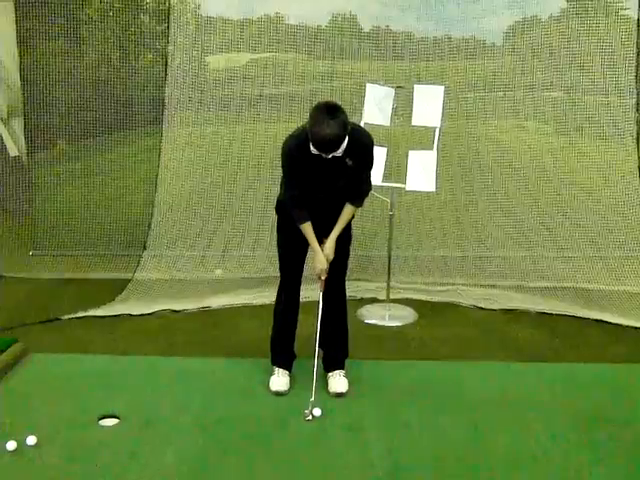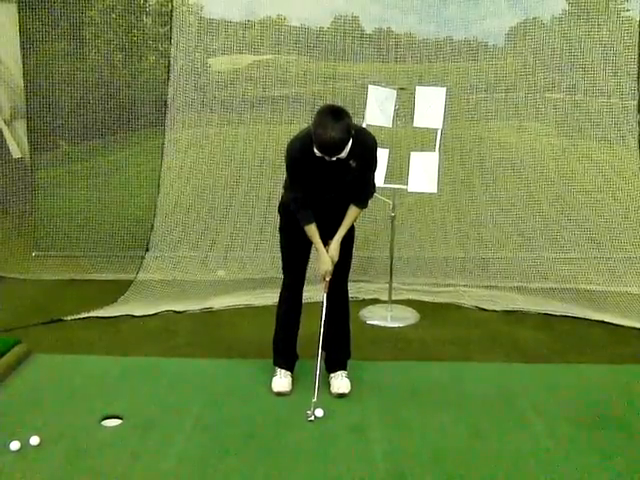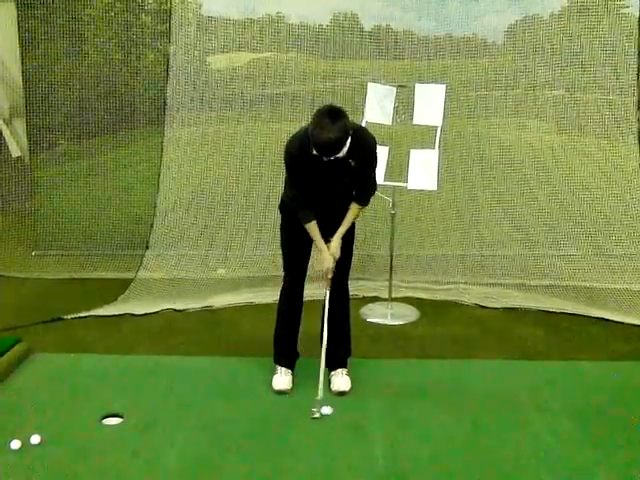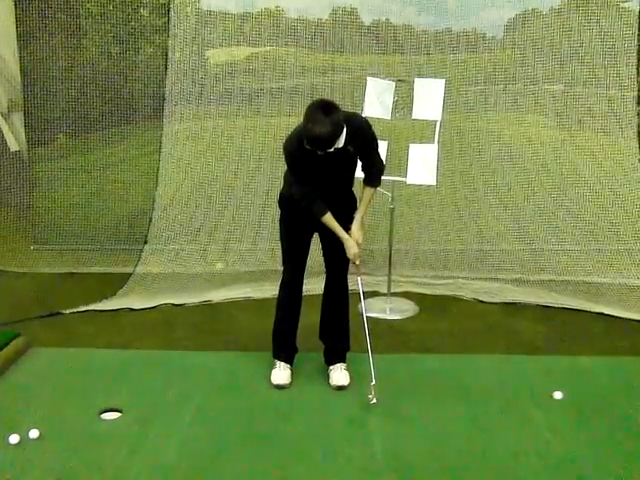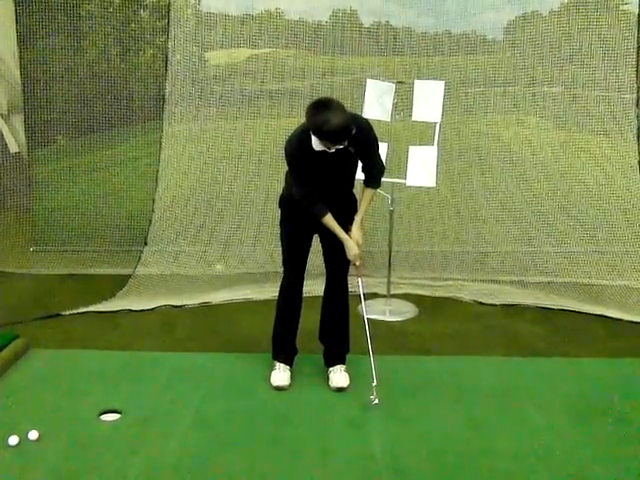
dt=1s
person 1, frame 1
left shoulder: (361, 142)
right shoulder: (293, 145)
left elbow: (357, 194)
right elbow: (295, 203)
left wrist: (332, 238)
right wrist: (316, 251)
left hip: (337, 215)
right hip: (295, 215)
left knee: (335, 287)
right knee: (289, 284)
left ankle: (335, 365)
right ankle: (281, 363)
person 1, frame 2
left shoulder: (365, 144)
right shoulder: (298, 147)
left elbow: (361, 196)
right elbow: (301, 205)
left wrist: (337, 240)
right wrist: (321, 252)
left hip: (340, 216)
right hip: (298, 214)
left knee: (338, 287)
right knee: (292, 284)
left ankle: (337, 366)
right ankle: (283, 364)
person 1, frame 3
left shoulder: (363, 142)
right shoulder: (296, 146)
left elbow: (363, 194)
right elbow: (301, 204)
left wrist: (338, 237)
right wrist: (322, 249)
left hip: (339, 213)
right hip: (298, 213)
left knee: (339, 283)
right knee: (293, 281)
left ankle: (338, 363)
right ankle: (284, 362)
person 1, frame 4
left shoulder: (359, 128)
right shoulder: (294, 145)
left elbow: (374, 171)
right elbow: (310, 199)
left wrist: (357, 221)
right wrist: (345, 239)
left hip: (340, 203)
right hip: (298, 206)
left knee: (337, 276)
right knee: (293, 276)
left ankle: (336, 357)
right ankle: (283, 357)
person 1, frame 5
left shoulder: (361, 129)
right shoulder: (296, 145)
left elbow: (374, 174)
right elbow: (310, 200)
left wrist: (357, 222)
right wrist: (345, 240)
left hip: (341, 206)
right hip: (299, 209)
left knee: (338, 279)
right knee: (293, 278)
left ankle: (336, 358)
right ankle: (282, 358)
